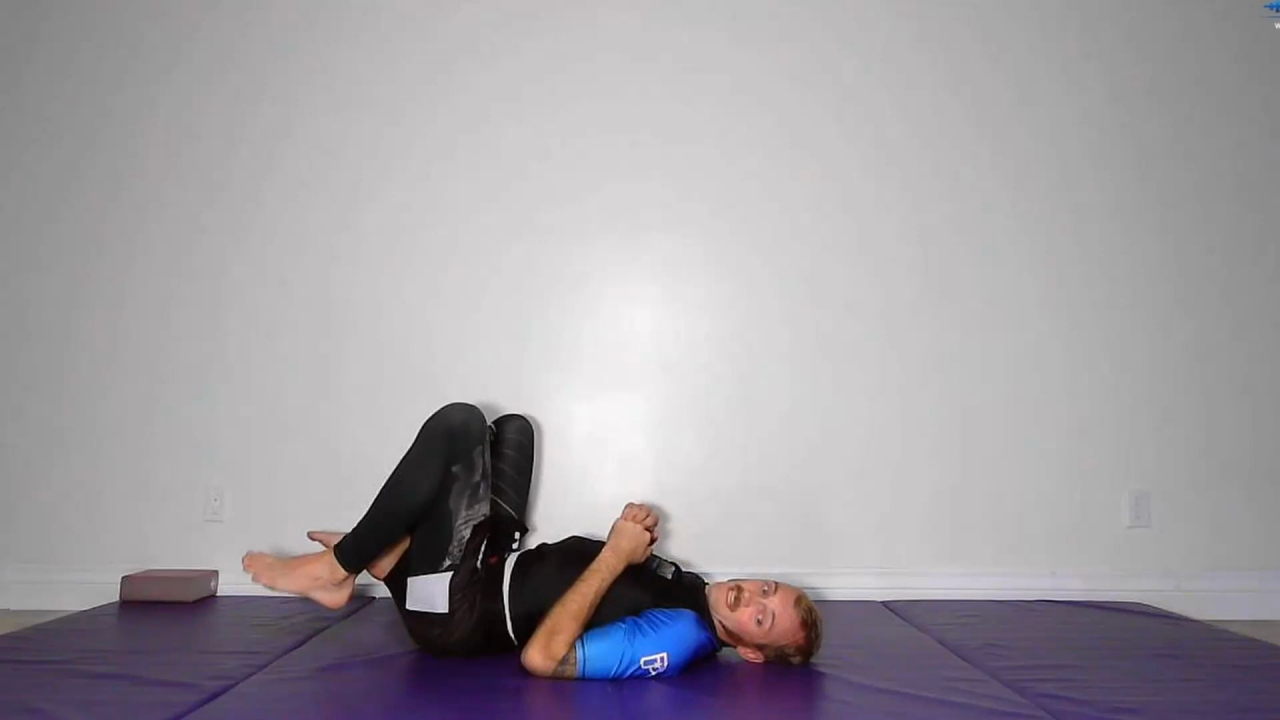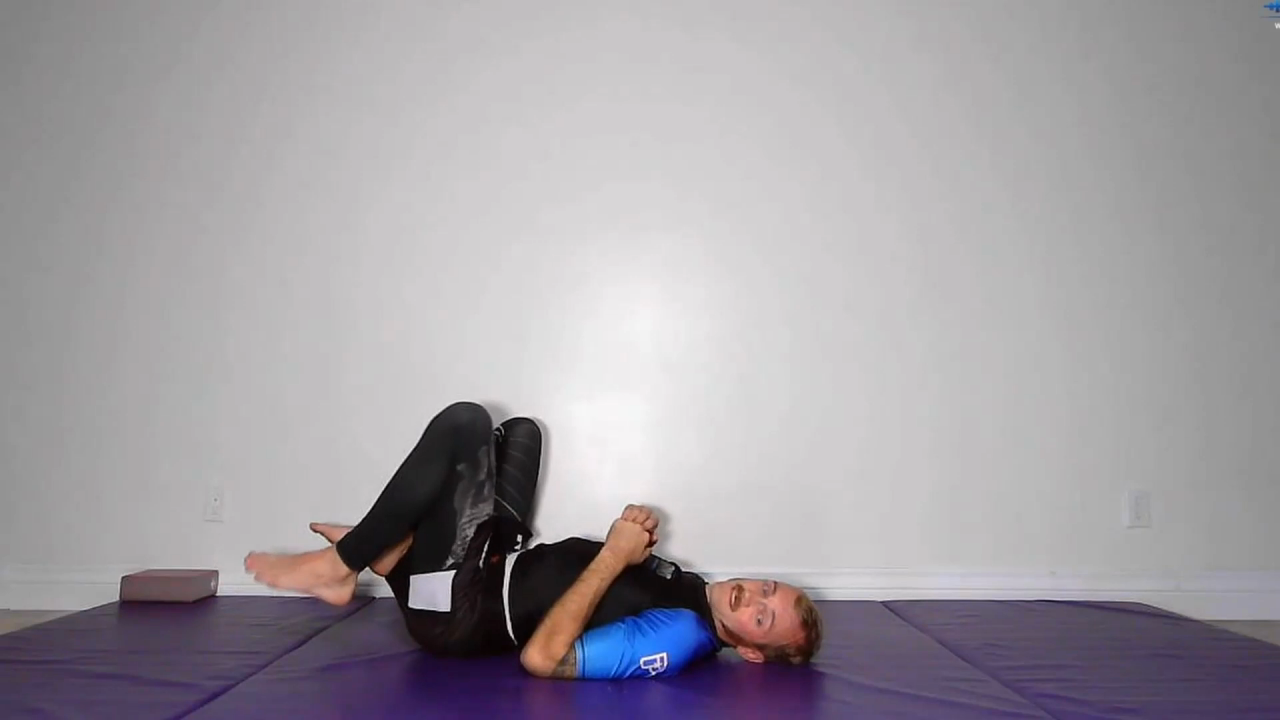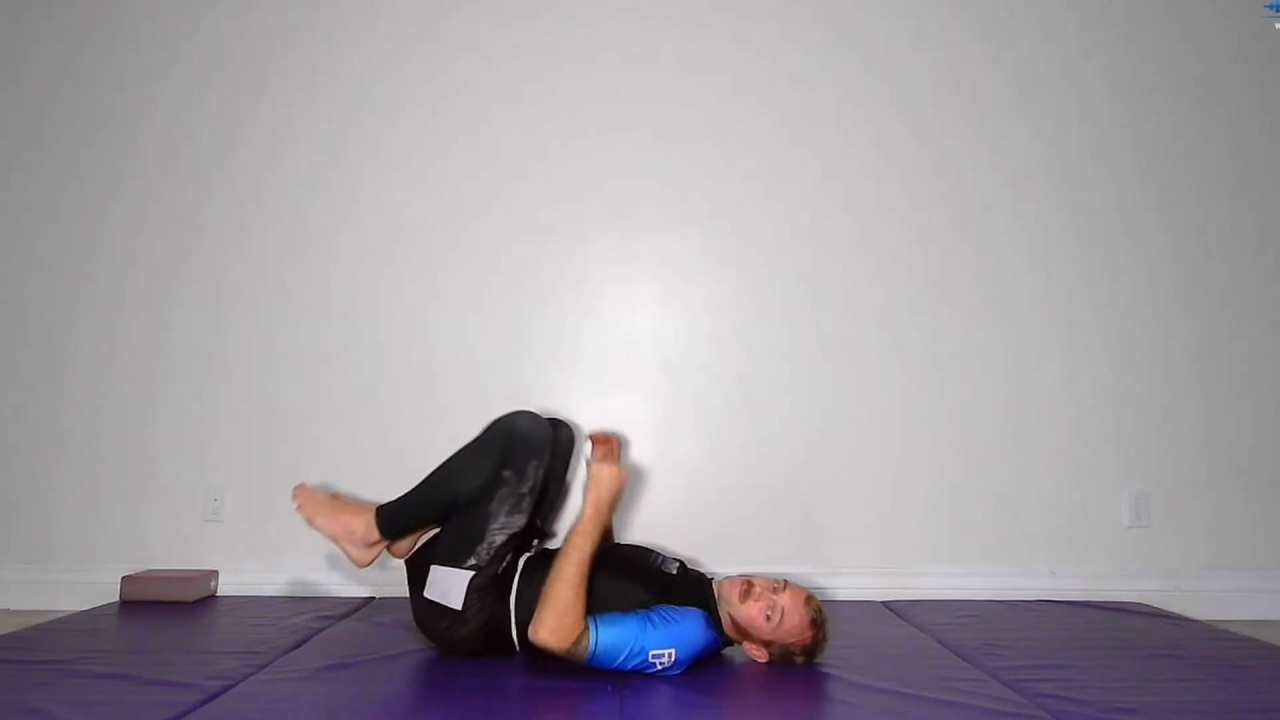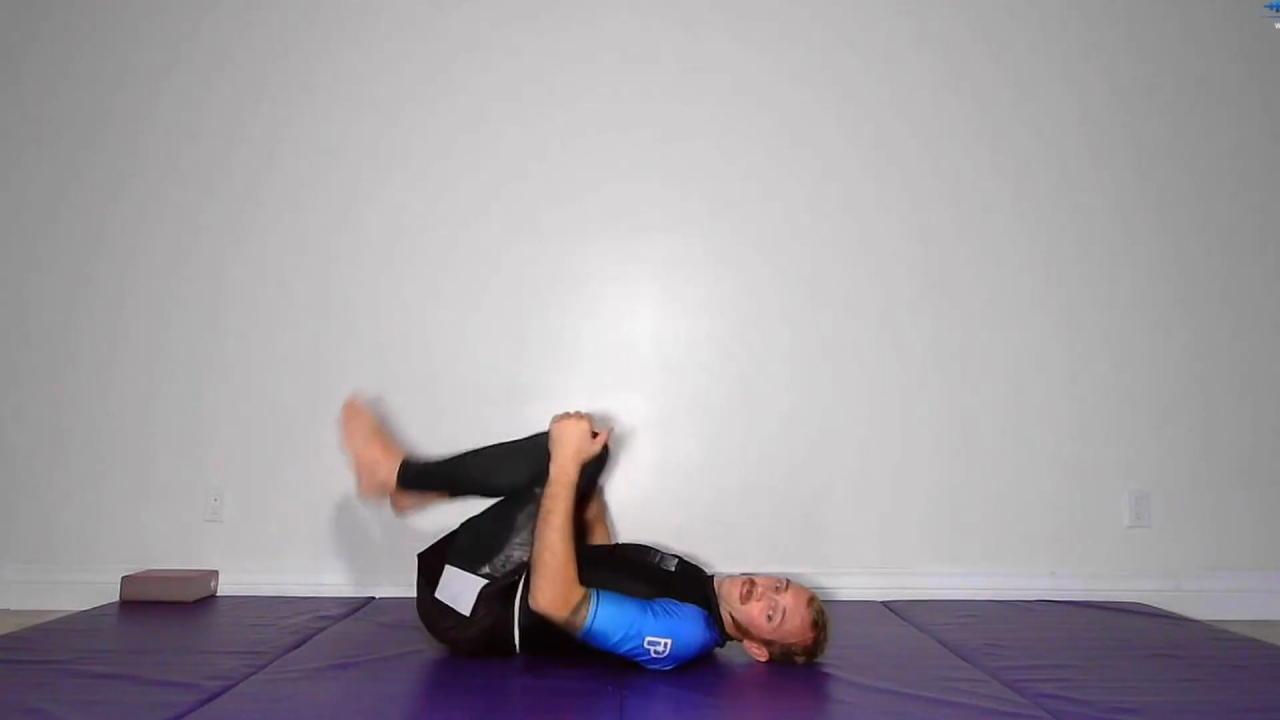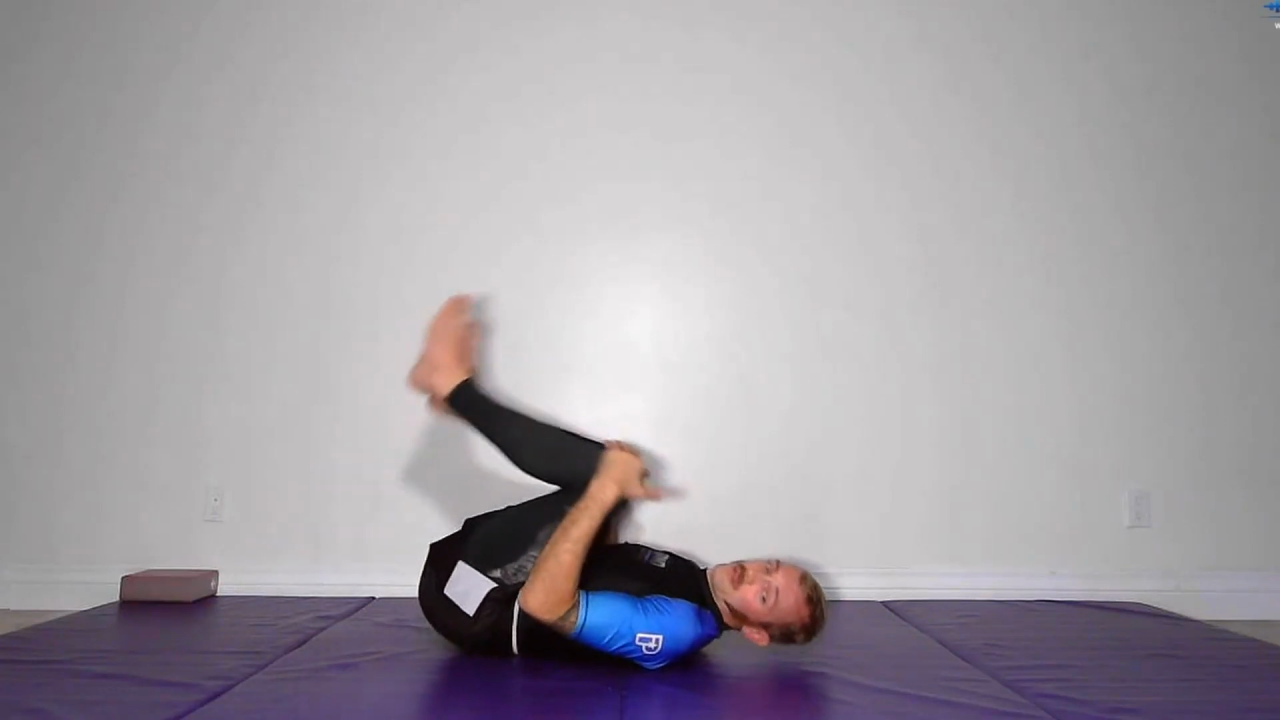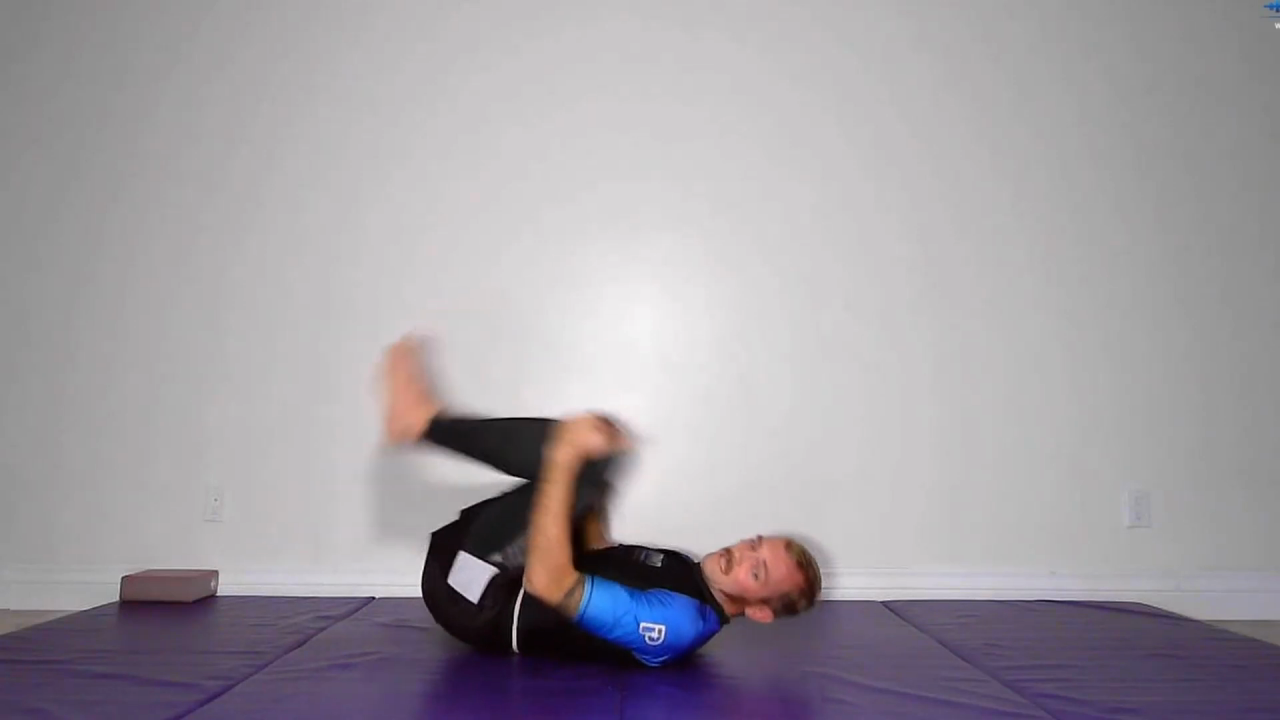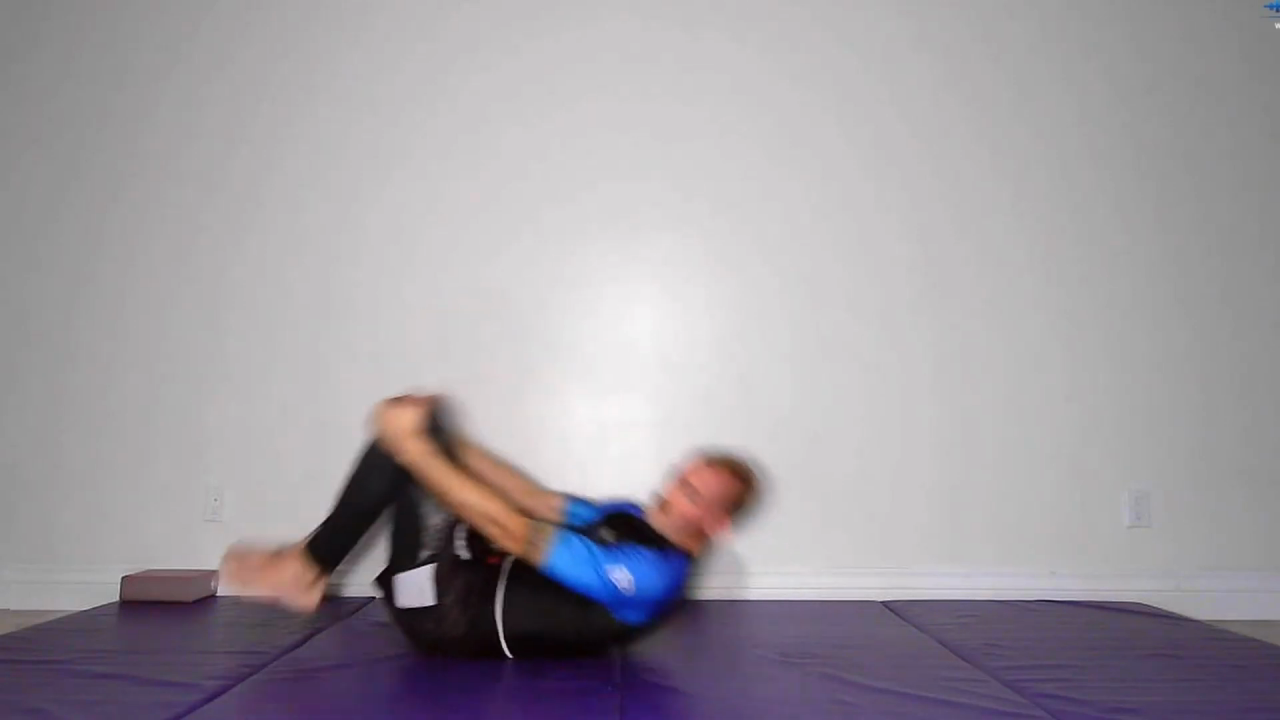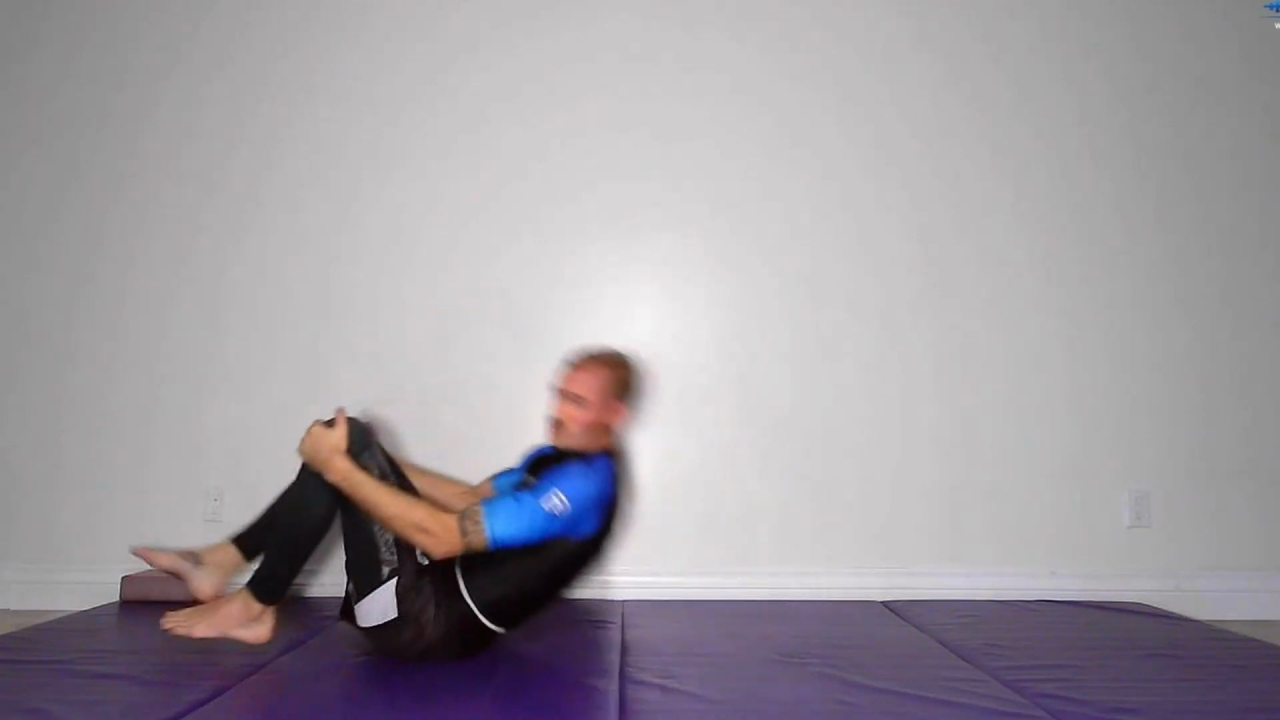
dt=0.3s
person 1, frame 1
left shoulder: (674, 643)
right shoulder: (693, 591)
left elbow: (541, 656)
left wrist: (615, 555)
right wrist: (632, 540)
left hip: (457, 610)
right hip: (499, 566)
left knee: (459, 426)
right knee: (511, 428)
left ankle: (337, 567)
right ankle: (394, 551)
person 1, frame 2
left shoulder: (679, 642)
right shoulder: (692, 590)
left elbow: (541, 658)
left wrist: (615, 556)
right wrist: (630, 542)
left hip: (458, 611)
right hip: (500, 570)
left knee: (467, 424)
right knee: (520, 430)
left ankle: (341, 564)
right ankle: (393, 546)
person 1, frame 3
left shoulder: (684, 638)
right shoulder: (700, 588)
left elbow: (550, 634)
left wrist: (596, 504)
right wrist: (605, 494)
left hip: (467, 610)
right hip: (513, 569)
left knee: (523, 433)
right knee: (551, 433)
left ankle: (375, 526)
right ankle: (419, 534)
person 1, frame 4
left shoulder: (682, 637)
right shoulder: (698, 584)
left elbow: (554, 601)
right elbow: (603, 554)
left wrist: (565, 467)
right wrist: (580, 465)
left hip: (472, 616)
right hip: (504, 583)
left knee: (564, 452)
left ankle: (399, 476)
right ankle: (422, 485)
person 1, frame 5
left shoulder: (676, 629)
right shoulder: (690, 580)
left elbow: (544, 603)
right elbow: (603, 557)
left wrist: (604, 492)
right wrist: (610, 492)
left hip: (471, 607)
left knee: (597, 480)
left ankle: (452, 386)
right ankle: (458, 392)
person 1, frame 6
left shoulder: (675, 622)
right shoulder: (685, 575)
left elbow: (547, 585)
right elbow: (593, 552)
left wrist: (562, 459)
right wrist: (579, 454)
left hip: (474, 599)
right hip: (496, 579)
left knee: (575, 461)
right knee: (587, 459)
left ankle: (424, 421)
right ankle: (432, 420)
person 1, frame 7
left shoulder: (648, 574)
right shoulder: (634, 521)
left elbow: (509, 533)
right elbow: (540, 502)
left wrist: (410, 444)
right wrist: (445, 441)
left hip: (447, 614)
right hip: (476, 582)
left knee: (405, 441)
right knee: (420, 436)
left ankle: (304, 567)
right ankle: (308, 564)
person 1, frame 8
left shoulder: (583, 485)
right shoulder: (557, 457)
left elbow: (440, 537)
right elbow: (475, 500)
left wrist: (340, 468)
right wrist: (380, 466)
left hip: (432, 622)
right hip: (448, 591)
left knee: (340, 456)
right knee: (348, 445)
left ankle: (254, 609)
right ankle: (227, 560)
